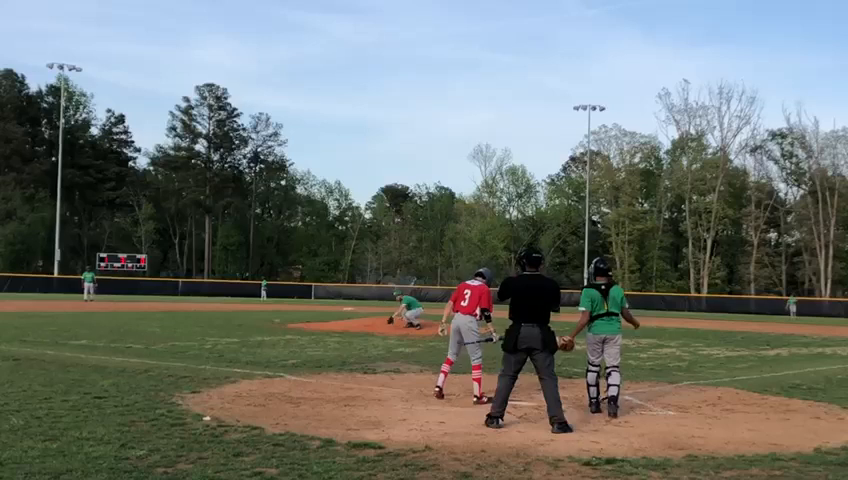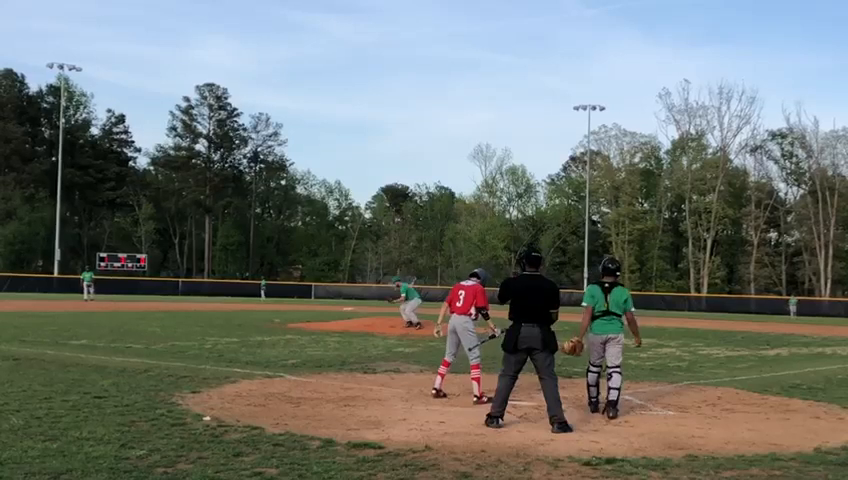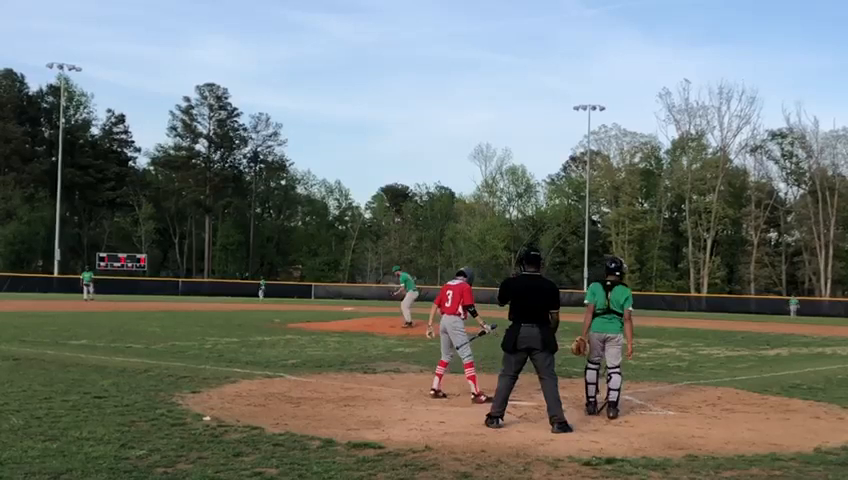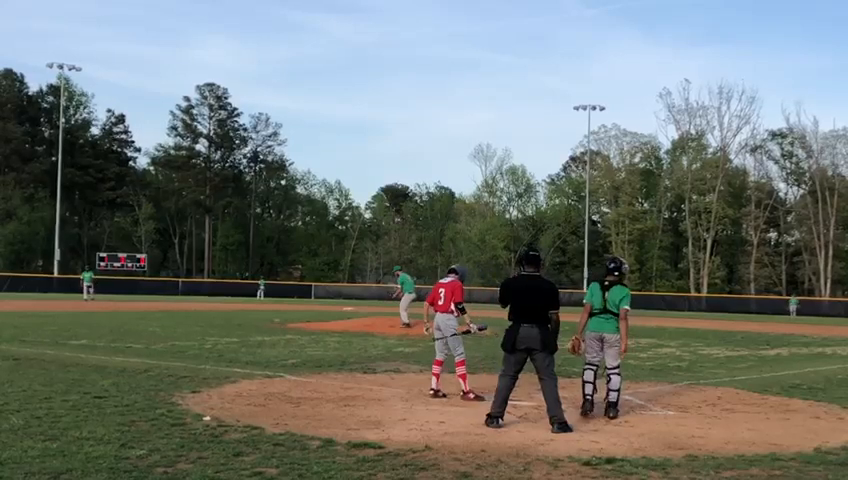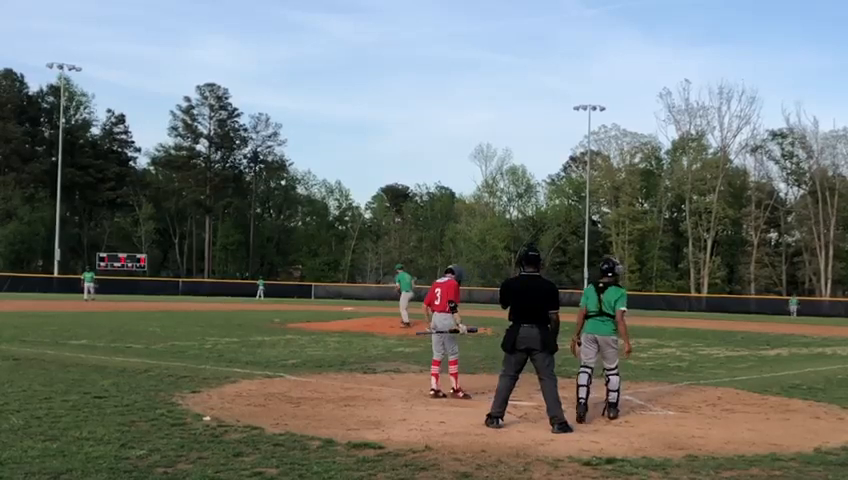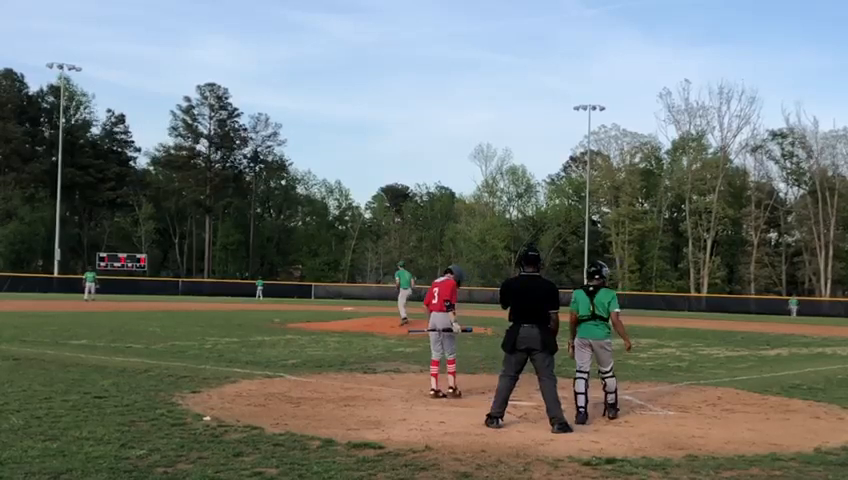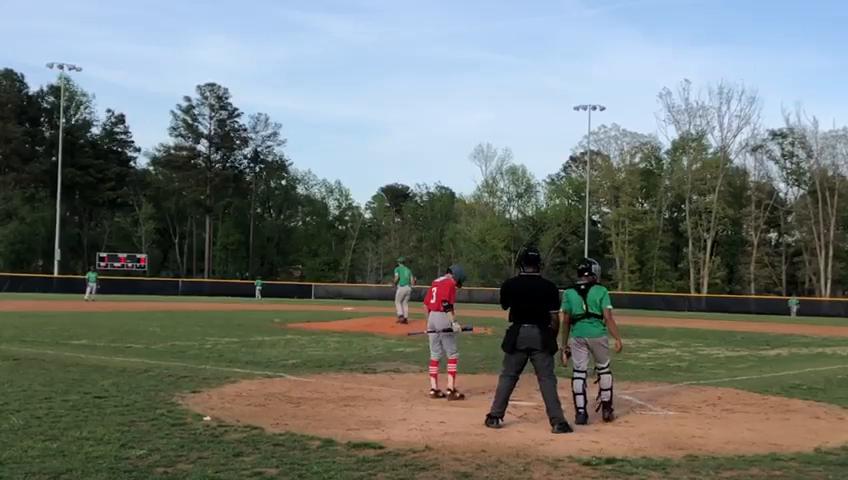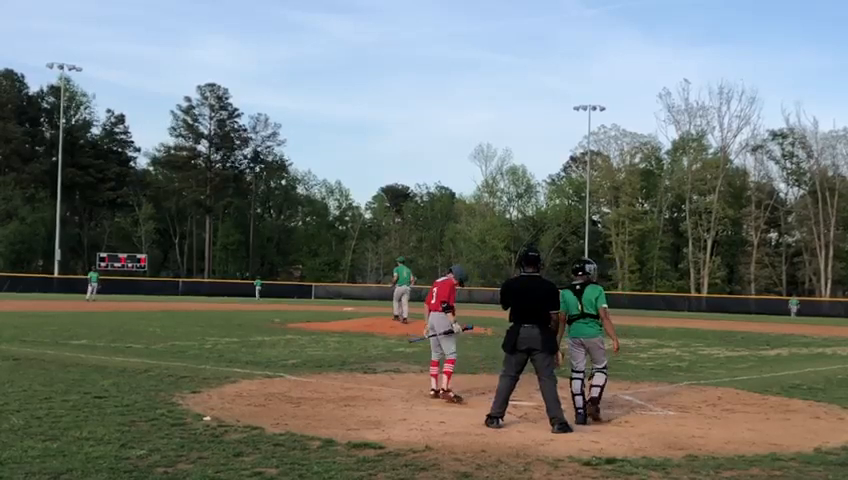
dt=0.2s
person 1, frame 1
left shoulder: (512, 282)
right shoulder: (550, 285)
left elbow: (500, 297)
right elbow: (556, 307)
left hip: (517, 333)
right hip: (541, 334)
left knee: (507, 375)
right knee: (548, 378)
left ankle: (495, 417)
right ankle: (557, 422)
person 1, frame 2
left shoulder: (511, 283)
right shoulder: (550, 286)
left elbow: (501, 300)
right elbow: (554, 316)
left hip: (518, 333)
right hip: (541, 335)
left knee: (507, 375)
right knee: (548, 378)
left ankle: (495, 417)
right ankle: (558, 421)
person 1, frame 3
left shoulder: (511, 283)
right shoulder: (550, 286)
left elbow: (501, 302)
right elbow: (555, 317)
right wrist: (549, 334)
left hip: (517, 333)
right hip: (541, 335)
left knee: (507, 376)
right knee: (548, 378)
left ankle: (495, 417)
right ankle: (557, 422)
person 1, frame 4
left shoulder: (510, 283)
right shoulder: (549, 286)
left elbow: (503, 304)
right elbow: (554, 318)
right wrist: (553, 339)
left hip: (517, 333)
right hip: (540, 335)
left knee: (507, 376)
right knee: (548, 378)
left ankle: (494, 417)
right ankle: (557, 422)
person 1, frame 5
left shoulder: (510, 284)
right shoulder: (549, 287)
left elbow: (503, 305)
right elbow: (554, 318)
right wrist: (553, 339)
left hip: (517, 334)
right hip: (540, 335)
left knee: (507, 376)
right knee: (548, 379)
left ankle: (495, 417)
right ankle: (558, 422)
person 1, frame 6
left shoulder: (510, 284)
right shoulder: (549, 287)
left elbow: (504, 306)
right elbow: (554, 318)
right wrist: (551, 339)
left hip: (517, 334)
right hip: (540, 335)
left knee: (508, 376)
right knee: (547, 379)
left ankle: (495, 417)
right ankle: (557, 422)
person 1, frame 7
left shoulder: (510, 284)
right shoulder: (549, 287)
left elbow: (504, 306)
right elbow: (554, 318)
right wrist: (552, 339)
left hip: (517, 334)
right hip: (541, 335)
left knee: (508, 376)
right knee: (547, 379)
left ankle: (495, 417)
right ankle: (557, 422)
person 1, frame 8
left shoulder: (510, 284)
right shoulder: (549, 287)
left elbow: (504, 306)
right elbow: (555, 318)
right wrist: (553, 340)
left hip: (518, 334)
right hip: (541, 335)
left knee: (508, 376)
right knee: (547, 379)
left ankle: (495, 417)
right ankle: (557, 422)
person 2, frame 1
left shoulder: (588, 291)
right shoulder: (618, 290)
left elbow: (585, 318)
right elbow: (625, 314)
left wrist: (572, 336)
right wrist: (635, 323)
left hip: (595, 333)
right hip: (614, 332)
left knee: (593, 367)
right knee: (613, 367)
left ankle: (594, 403)
right ankle: (612, 402)
person 2, frame 2
left shoulder: (592, 288)
right shoulder: (623, 291)
left elbow: (587, 314)
right elbow: (630, 318)
left wrist: (580, 337)
right wrist: (637, 336)
left hip: (596, 332)
right hip: (615, 333)
left knee: (594, 366)
right knee: (614, 368)
left ankle: (593, 403)
right ankle: (612, 406)
person 2, frame 3
left shoulder: (594, 286)
right shoulder: (625, 291)
left elbow: (589, 312)
right elbow: (627, 318)
left wrist: (584, 334)
right wrist: (630, 342)
left hip: (596, 330)
right hip: (615, 332)
left knee: (592, 364)
right knee: (614, 368)
left ankle: (591, 403)
right ankle: (612, 407)
person 2, frame 4
left shoulder: (594, 286)
right shoulder: (624, 291)
left elbow: (586, 311)
right elbow: (623, 317)
left wrist: (579, 333)
right wrist: (624, 340)
left hip: (593, 330)
right hip: (612, 332)
left knee: (590, 365)
right knee: (613, 369)
left ankle: (588, 400)
right ankle: (612, 407)
person 2, frame 5
left shoulder: (589, 288)
right shoulder: (619, 291)
left elbow: (581, 314)
right elbow: (619, 319)
left wrist: (576, 335)
right wrist: (626, 341)
left hip: (589, 332)
right hip: (608, 334)
left knee: (585, 367)
right knee: (611, 370)
left ankle: (582, 403)
right ankle: (612, 407)
person 2, frame 6
left shoulder: (578, 293)
right shoulder: (609, 293)
left elbow: (572, 319)
right elbow: (615, 320)
left wrist: (571, 339)
right wrist: (626, 339)
left hip: (582, 337)
right hip: (601, 337)
left knee: (581, 373)
right knee: (607, 372)
left ankle: (581, 412)
right ankle: (611, 408)
person 2, frame 7
left shoulder: (569, 292)
right shoulder: (601, 290)
left elbow: (565, 321)
right elbow: (608, 318)
left wrist: (565, 344)
right wrist: (617, 339)
left hip: (578, 335)
right hip: (597, 334)
left knee: (579, 372)
right knee: (604, 369)
left ankle: (581, 412)
right ankle: (606, 408)
person 2, frame 8
left shoulder: (565, 293)
right shoulder: (596, 289)
left elbow: (561, 320)
right elbow: (604, 316)
right wrist: (614, 338)
left hip: (574, 336)
right hip: (593, 334)
left knee: (577, 373)
right knee: (600, 369)
left ankle: (580, 413)
right ankle: (593, 403)
person 3, frame 1
left shoulder: (462, 285)
right shoulder: (485, 289)
left elbow: (450, 303)
right elbow: (485, 313)
left wrist: (443, 322)
right wrist: (492, 331)
left hip: (456, 319)
right hip: (469, 322)
left knee: (452, 355)
right knee: (476, 359)
left ankle: (439, 386)
right ankle: (478, 396)
person 3, frame 2
left shoulder: (457, 286)
right shoulder: (479, 288)
left elbow: (445, 304)
right elbow: (482, 310)
left wrist: (438, 324)
right wrist: (493, 327)
left hip: (453, 320)
right hip: (465, 322)
left knee: (449, 356)
right knee: (475, 358)
left ankle: (436, 388)
right ankle: (478, 395)
person 3, frame 3
left shoulder: (446, 286)
right shoulder: (465, 287)
left elbow: (435, 306)
right elbow: (470, 308)
left wrist: (429, 325)
right wrist: (483, 324)
left hip: (444, 321)
right hip: (455, 322)
left knee: (445, 356)
right knee: (467, 357)
left ankle: (435, 389)
right ankle: (476, 394)
person 3, frame 4
left shoulder: (438, 284)
right shoulder: (457, 284)
left elbow: (427, 304)
right elbow: (459, 306)
left wrist: (426, 323)
right wrist: (469, 323)
left hip: (437, 318)
right hip: (449, 320)
left knee: (440, 355)
right knee: (459, 355)
left ankle: (434, 389)
right ankle: (466, 391)
person 3, frame 5
left shoulder: (435, 284)
right shoulder: (453, 283)
left elbow: (425, 305)
right elbow: (452, 305)
left wrist: (429, 321)
right wrist: (459, 323)
left hip: (435, 318)
right hip: (446, 319)
left knee: (437, 355)
right knee: (453, 354)
left ankle: (434, 389)
right ankle: (455, 389)
person 3, frame 6
left shoulder: (434, 283)
right shoulder: (451, 283)
left elbow: (426, 305)
right elbow: (448, 303)
right wrist: (454, 322)
left hip: (433, 318)
right hip: (444, 318)
left knee: (436, 354)
right knee: (450, 354)
left ankle: (434, 389)
right ankle: (452, 388)
person 3, frame 7
left shoulder: (435, 283)
right shoulder: (449, 283)
left elbow: (426, 305)
right elbow: (446, 304)
right wrist: (453, 322)
left hip: (432, 318)
right hip: (443, 319)
left knee: (435, 355)
right knee: (452, 354)
left ankle: (434, 389)
right ankle: (451, 390)
person 3, frame 8
left shoulder: (436, 283)
right shoulder: (449, 283)
left elbow: (427, 305)
right elbow: (445, 305)
left wrist: (427, 324)
right wrist: (454, 323)
left hip: (432, 318)
right hip: (443, 319)
left knee: (436, 355)
right knee: (451, 355)
left ankle: (434, 389)
right ankle: (445, 389)
